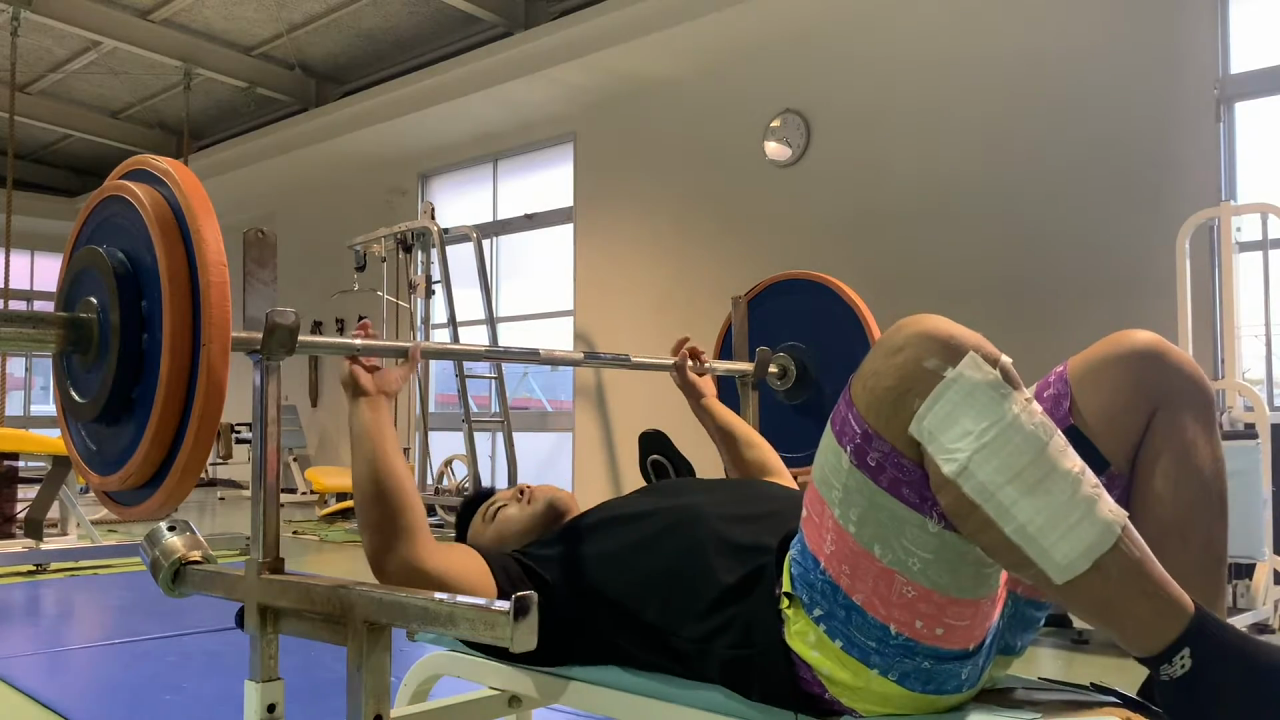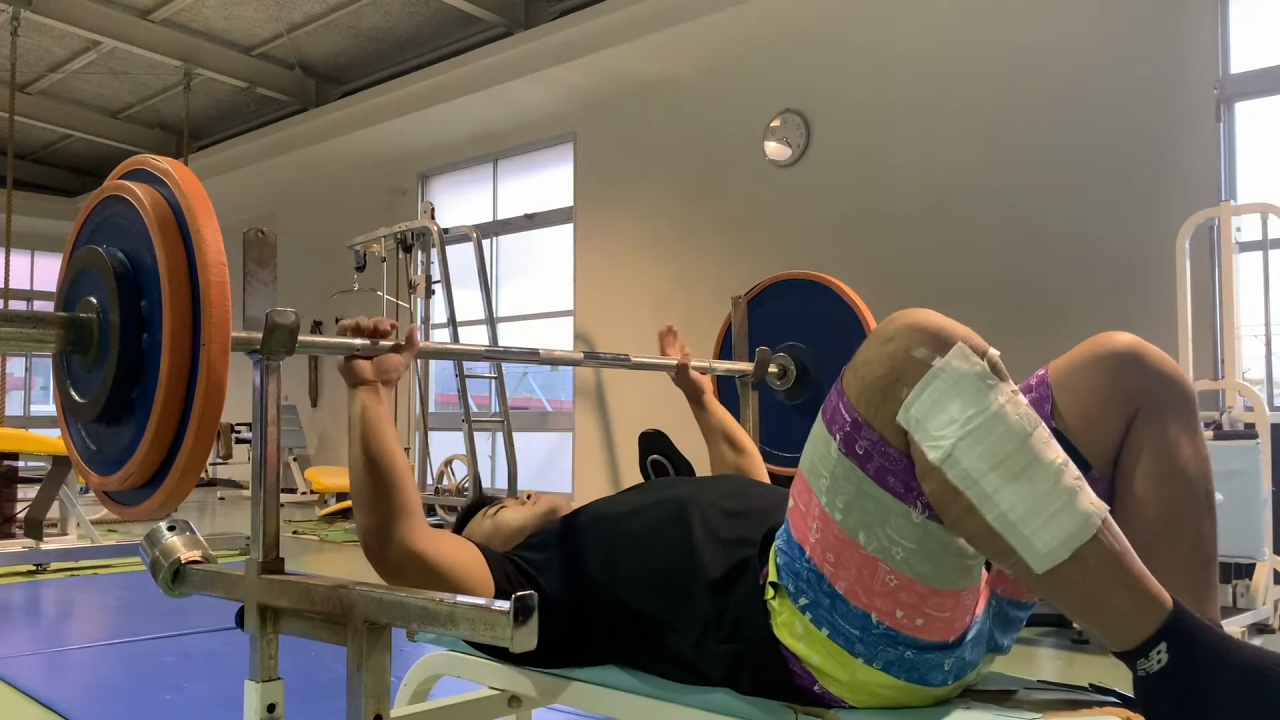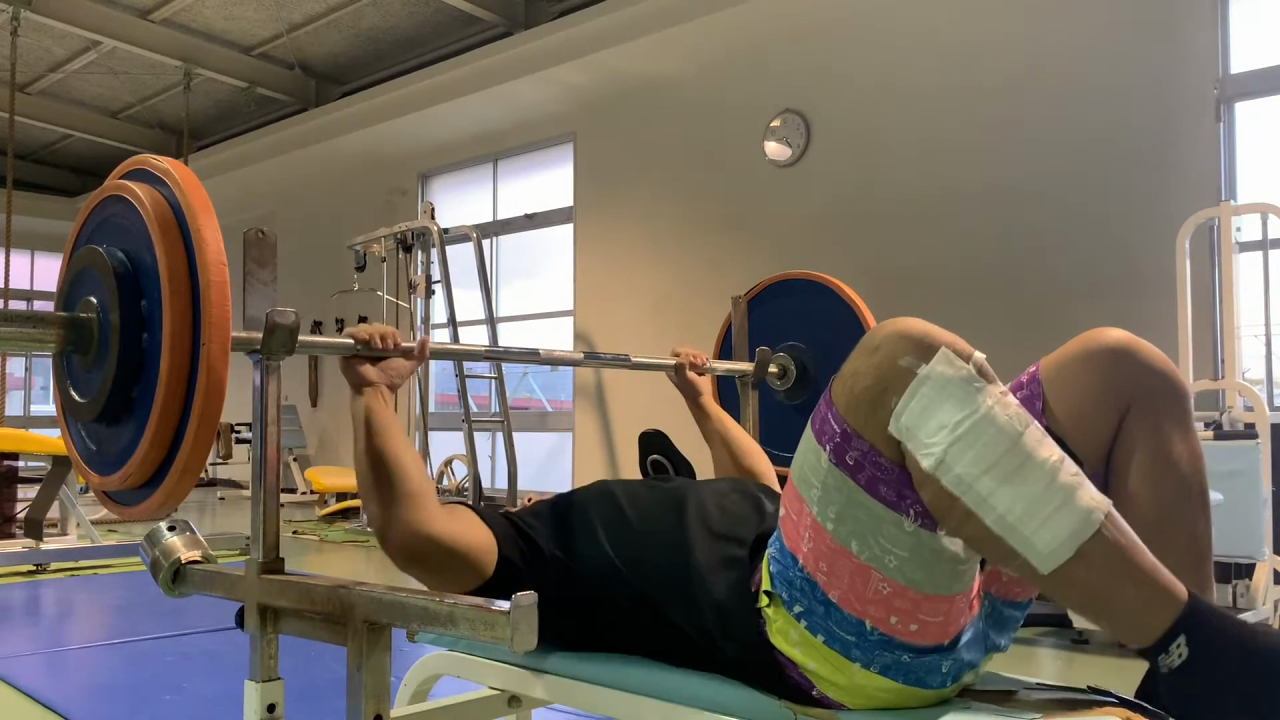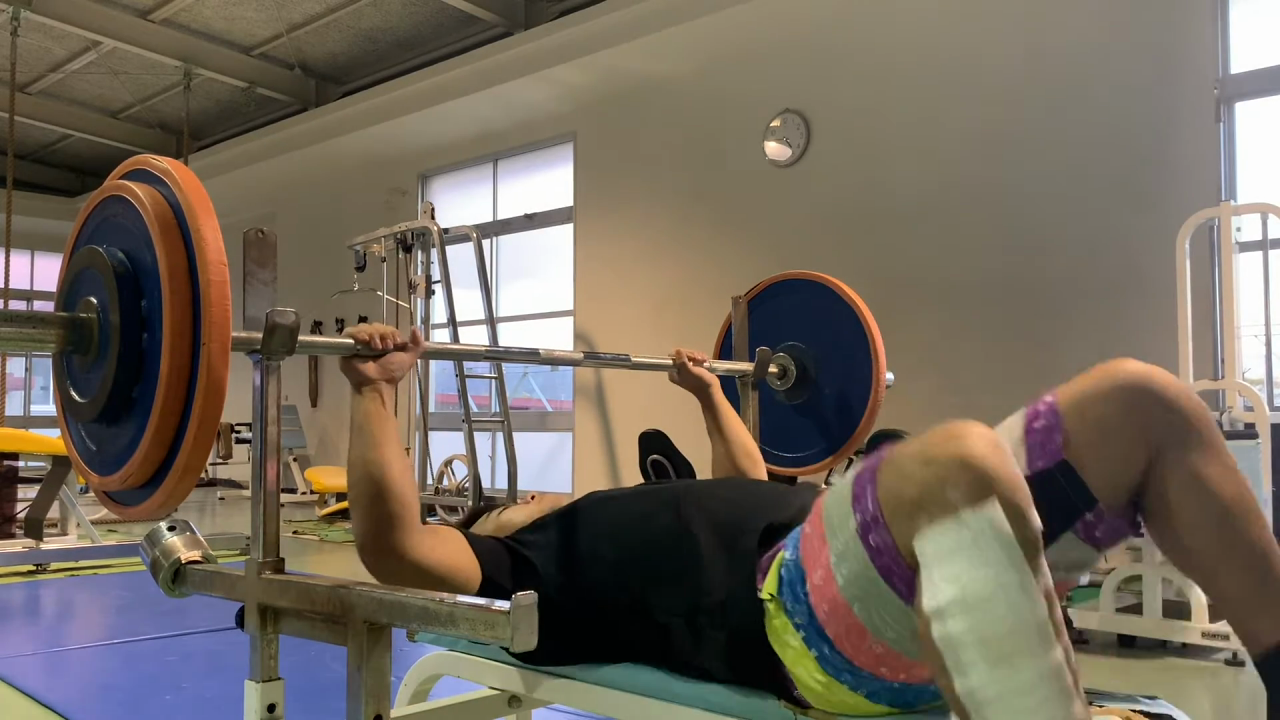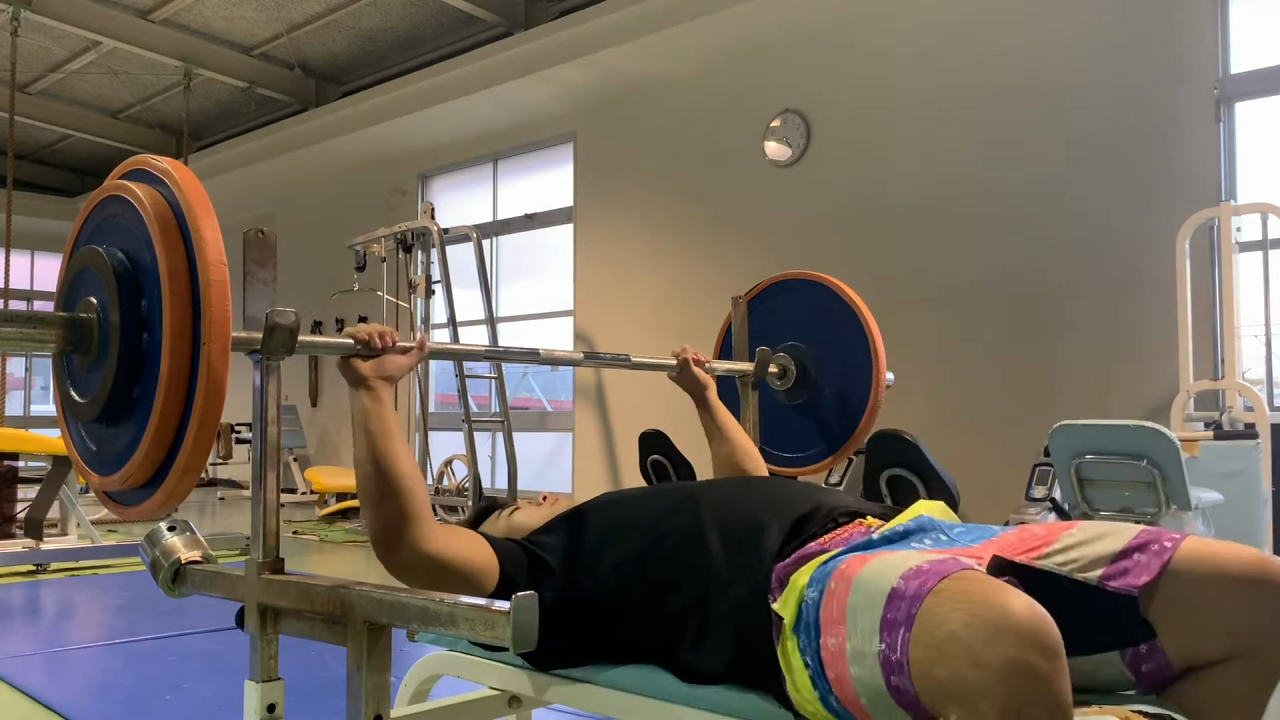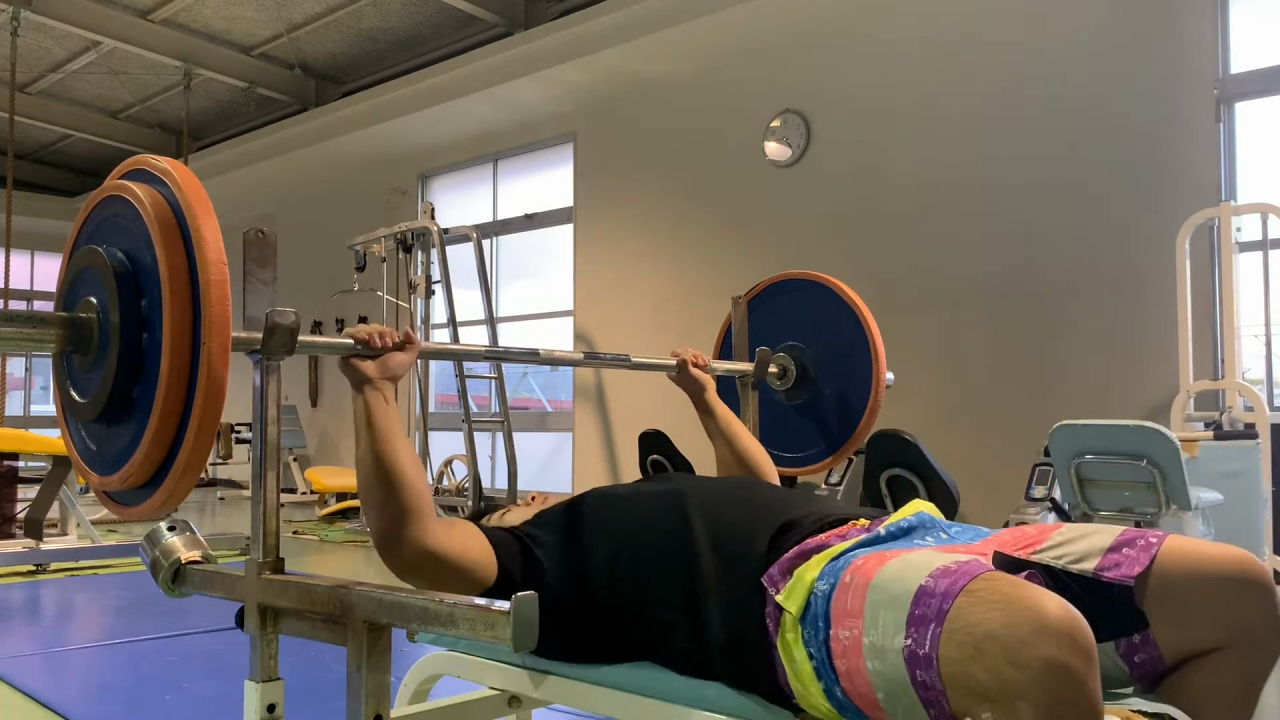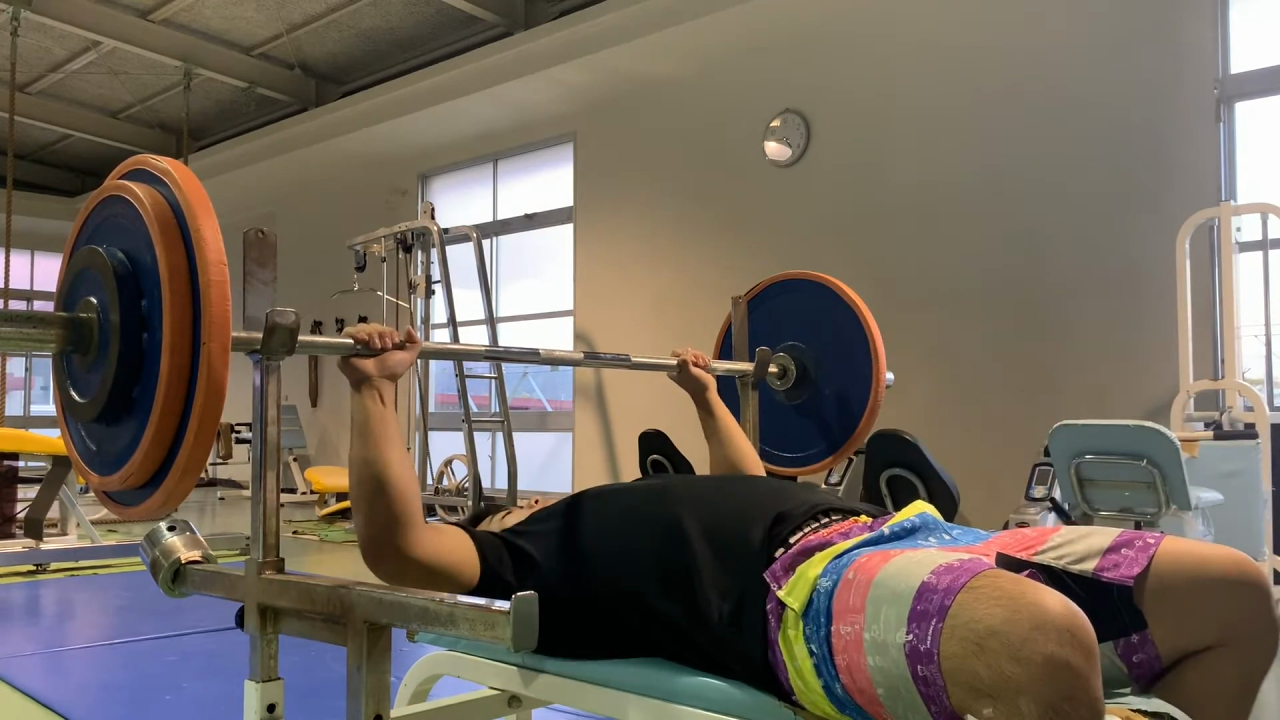
dt=0.4s
person 1, frame 1
left shoulder: (642, 526)
right shoulder: (538, 583)
left elbow: (772, 485)
right elbow: (403, 558)
left wrist: (706, 405)
right wrist: (371, 407)
left hip: (966, 596)
right hip: (844, 626)
left knee: (1147, 370)
right knee: (930, 356)
person 1, frame 2
left shoulder: (631, 532)
right shoulder: (528, 584)
left elbow: (748, 487)
right elbow: (398, 545)
left wrist: (700, 397)
right wrist: (370, 393)
left hip: (950, 594)
right hip: (835, 621)
left knee: (1130, 371)
right knee: (921, 348)
person 1, frame 3
left shoulder: (639, 525)
right shoulder: (531, 560)
left elbow: (760, 493)
right elbow: (414, 531)
left wrist: (704, 405)
right wrist: (374, 394)
left hip: (948, 596)
right hip: (828, 615)
left knee: (1121, 368)
right knee: (908, 355)
person 1, frame 4
left shoulder: (621, 532)
right shoulder: (526, 573)
right elbow: (394, 547)
left wrist: (712, 400)
right wrist: (373, 393)
left hip: (907, 559)
right hip: (803, 601)
left knee: (1136, 395)
right knee: (960, 456)
person 1, frame 5
left shoulder: (636, 534)
right shoulder: (535, 575)
right elbow: (408, 542)
left wrist: (707, 401)
right wrist: (373, 391)
right hip: (813, 592)
person 1, frame 6
left shoulder: (626, 529)
right shoulder: (528, 564)
right elbow: (412, 543)
left wrist: (708, 401)
right wrist: (375, 390)
left hip: (896, 542)
right hip: (807, 596)
person 1, frame 7
left shoulder: (610, 525)
right shoulder: (520, 567)
right elbow: (397, 545)
left wrist: (708, 399)
right wrist: (374, 391)
left hip: (889, 539)
right hip: (806, 593)
right knee: (1048, 644)
